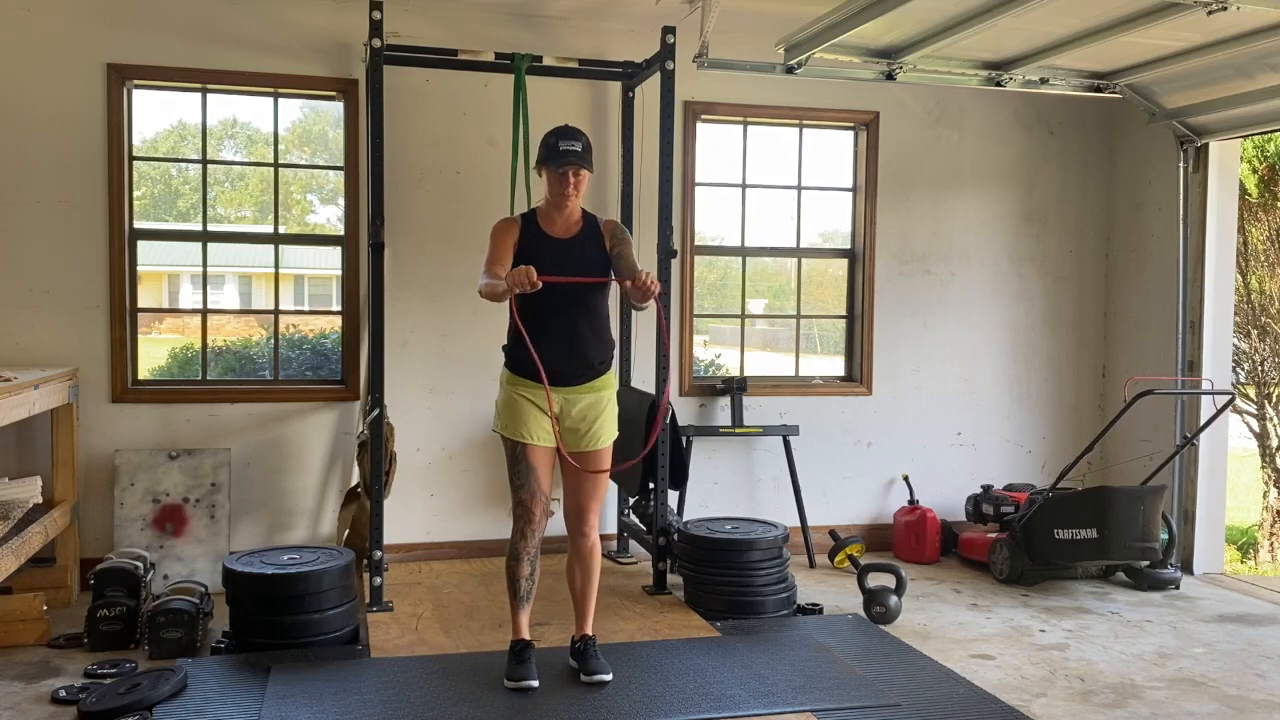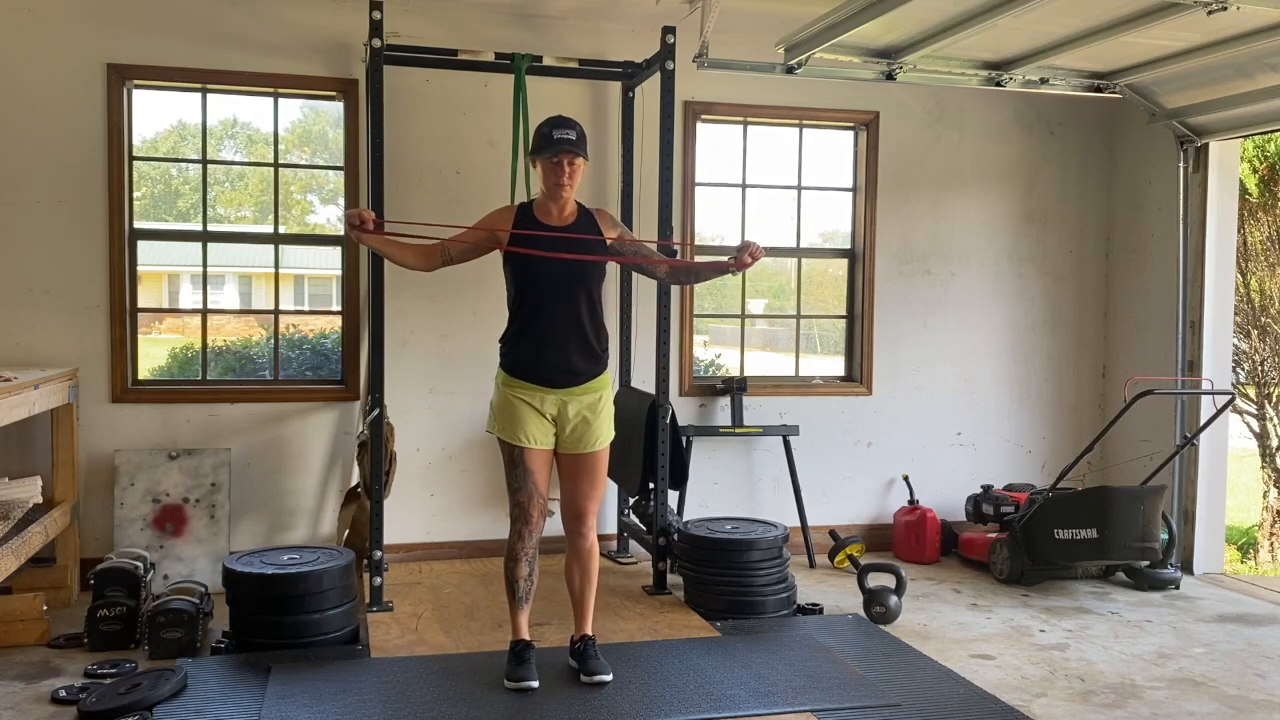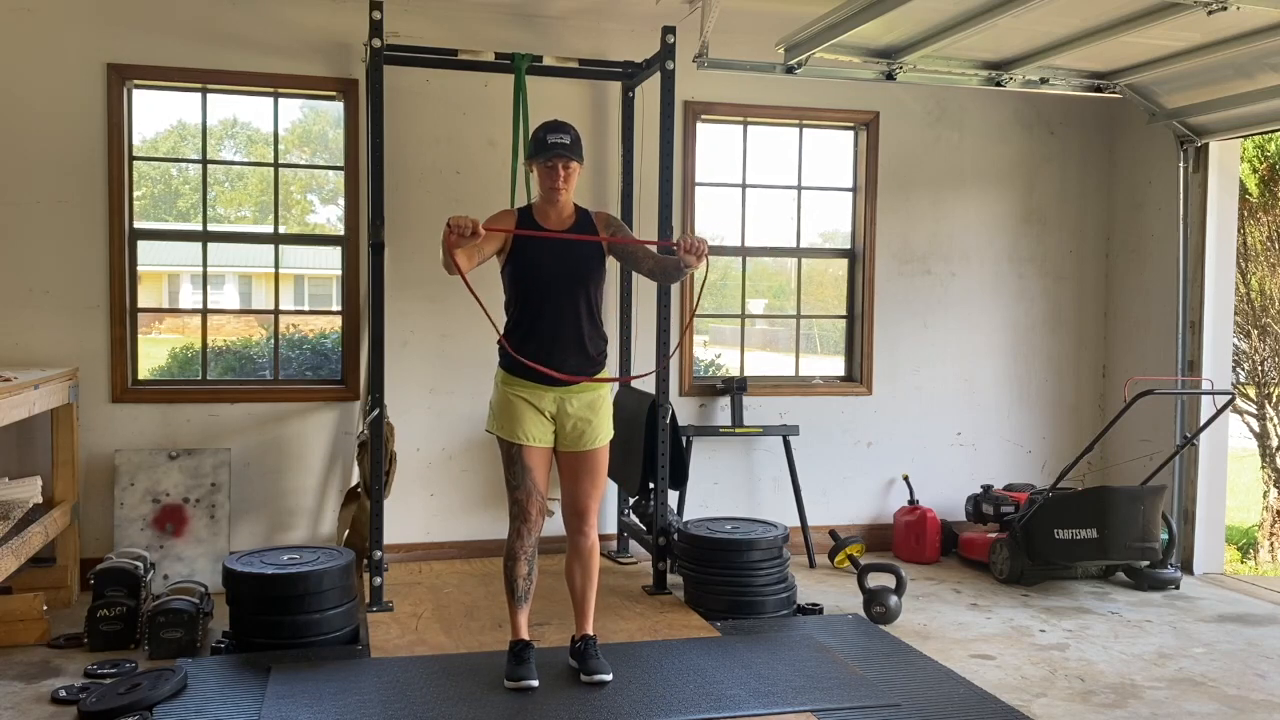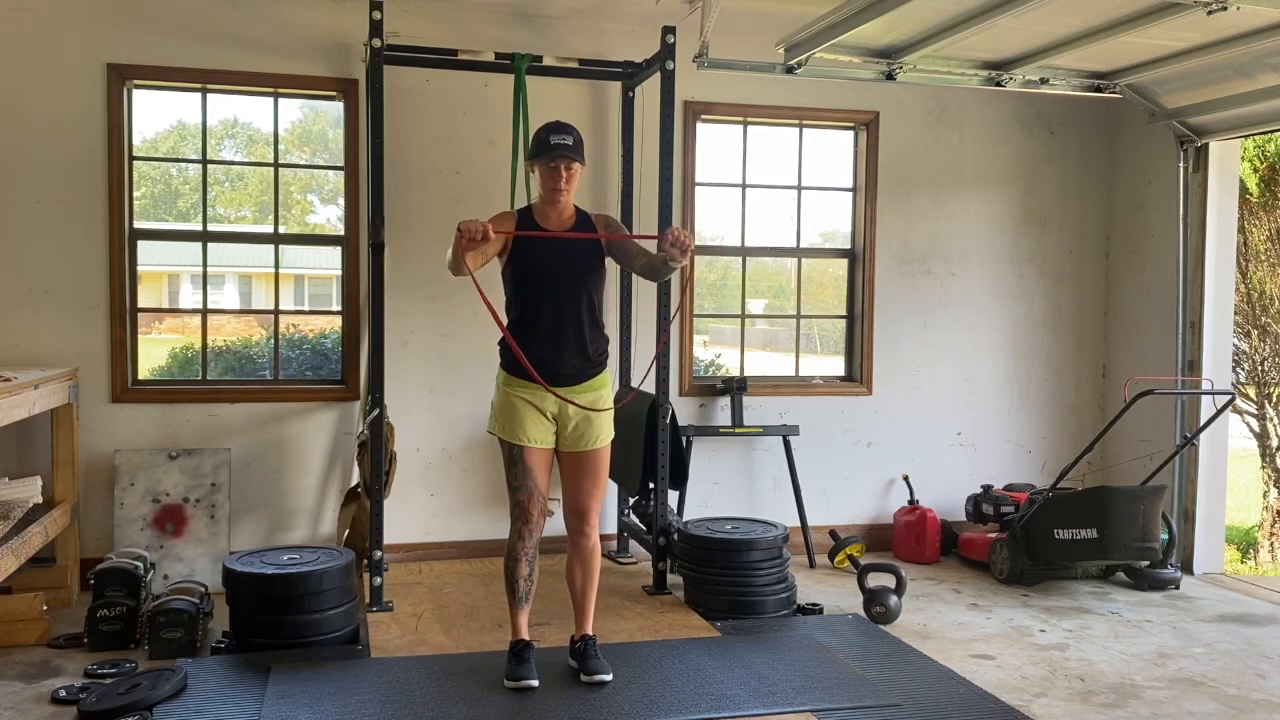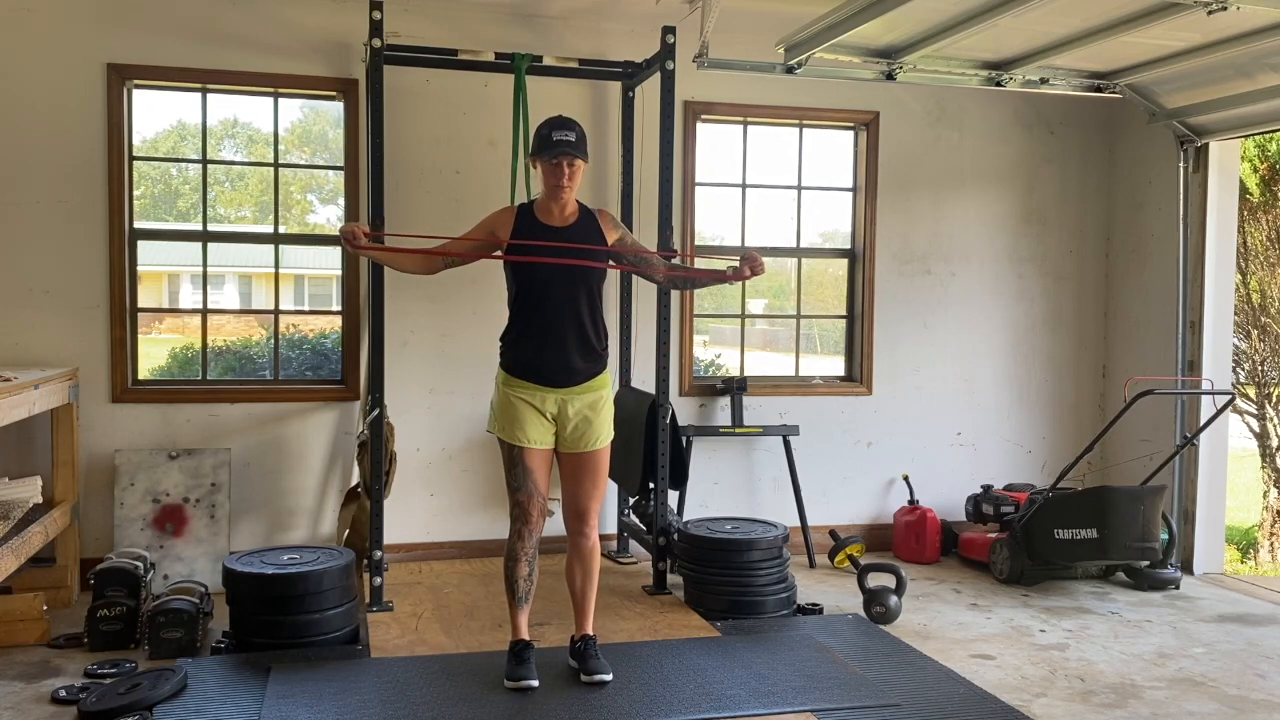
dt=1s
person 1, frame 1
left shoulder: (609, 232)
right shoulder: (512, 229)
left elbow: (635, 287)
right elbow: (486, 283)
left wrist: (644, 288)
right wrist: (508, 283)
left hip: (593, 391)
right hip: (528, 389)
left knee: (586, 524)
right knee: (529, 520)
left ankle: (584, 638)
right ankle: (520, 642)
person 1, frame 2
left shoulder: (603, 226)
right shoulder: (507, 222)
left elbow: (666, 270)
right elbow: (432, 257)
left wrist: (729, 265)
right wrist: (369, 237)
left hip: (589, 392)
right hip: (524, 392)
left knee: (583, 524)
right knee: (526, 522)
left ankle: (584, 639)
right ankle: (520, 643)
person 1, frame 3
left shoulder: (601, 227)
right shoulder: (509, 225)
left elbow: (656, 268)
right elbow: (459, 264)
left wrist: (686, 261)
right wrist: (452, 242)
left hip: (588, 391)
right hip: (523, 390)
left knee: (584, 522)
right knee: (526, 520)
left ankle: (584, 638)
right ankle: (520, 642)
person 1, frame 4
left shoulder: (601, 228)
right shoulder: (508, 226)
left elbow: (648, 267)
right elbow: (460, 266)
left wrist: (672, 254)
right wrist: (463, 244)
left hip: (589, 391)
right hip: (524, 391)
left knee: (585, 523)
right knee: (526, 520)
left ankle: (584, 638)
right ankle: (520, 642)
person 1, frame 5
left shoulder: (603, 226)
right shoulder: (507, 223)
left elbow: (664, 272)
right elbow: (433, 260)
left wrist: (730, 274)
right wrist: (368, 249)
left hip: (589, 391)
right hip: (524, 391)
left knee: (584, 523)
right knee: (526, 521)
left ankle: (584, 638)
right ankle: (520, 642)
